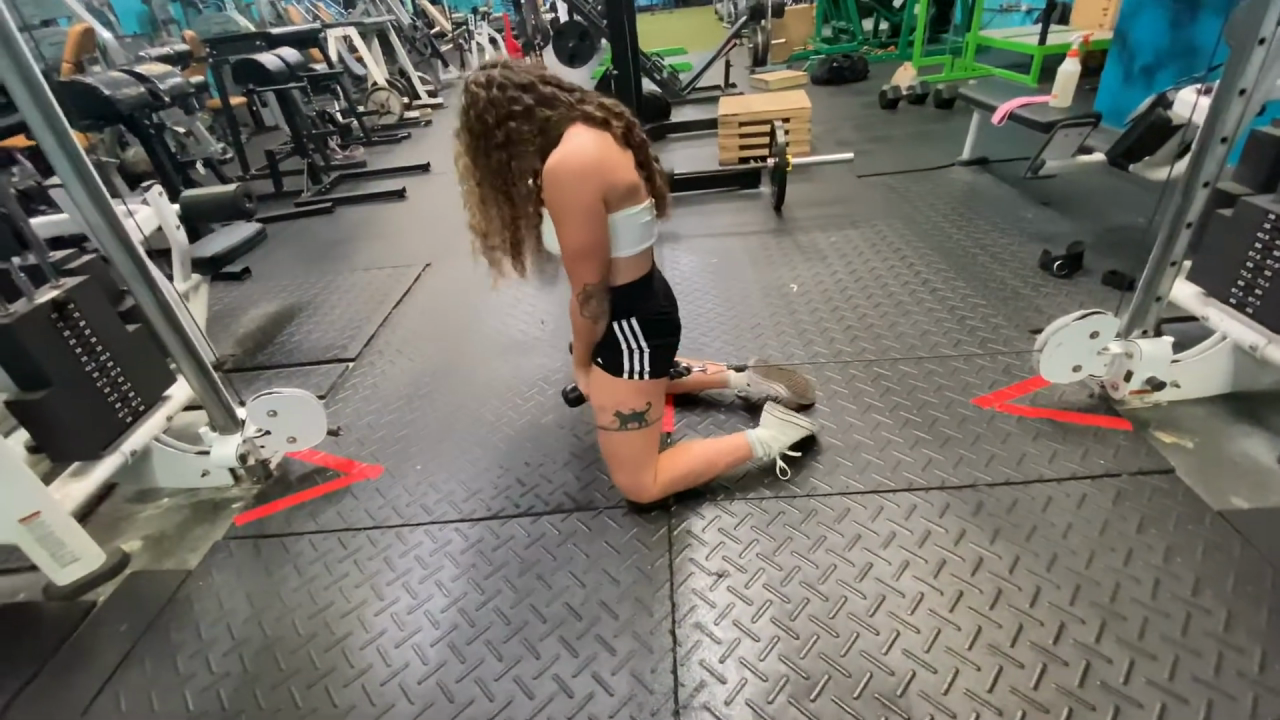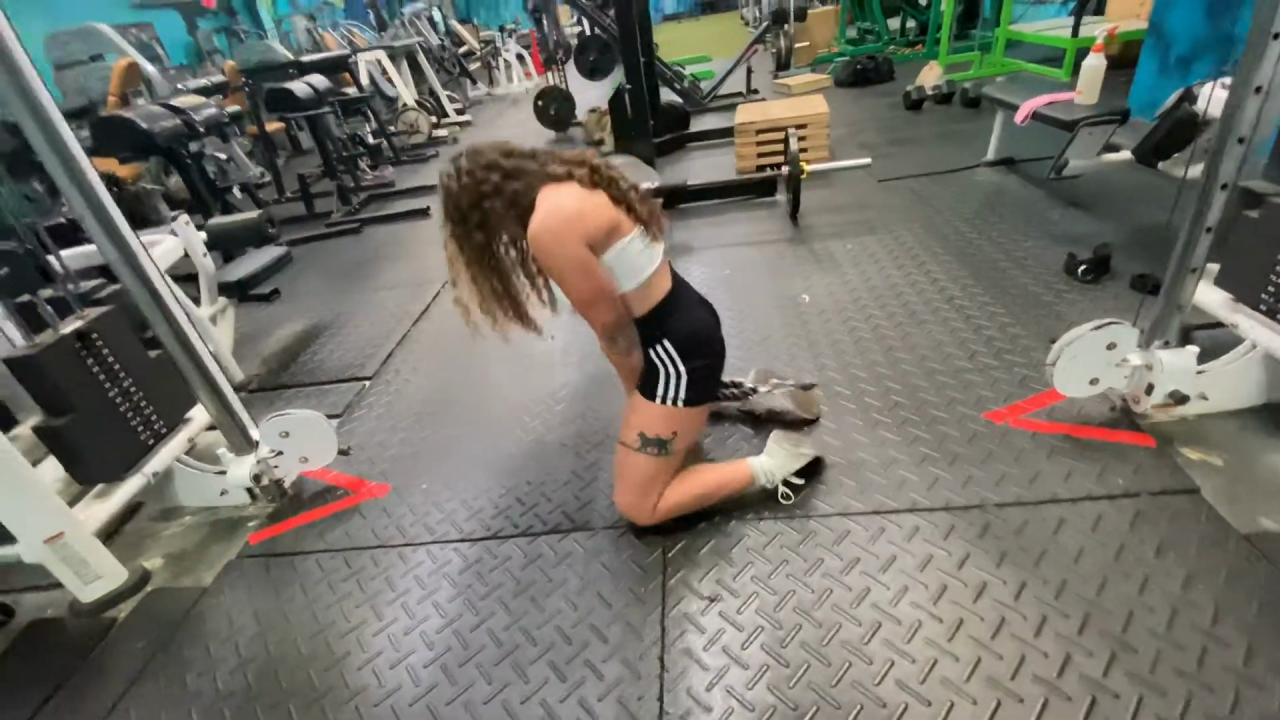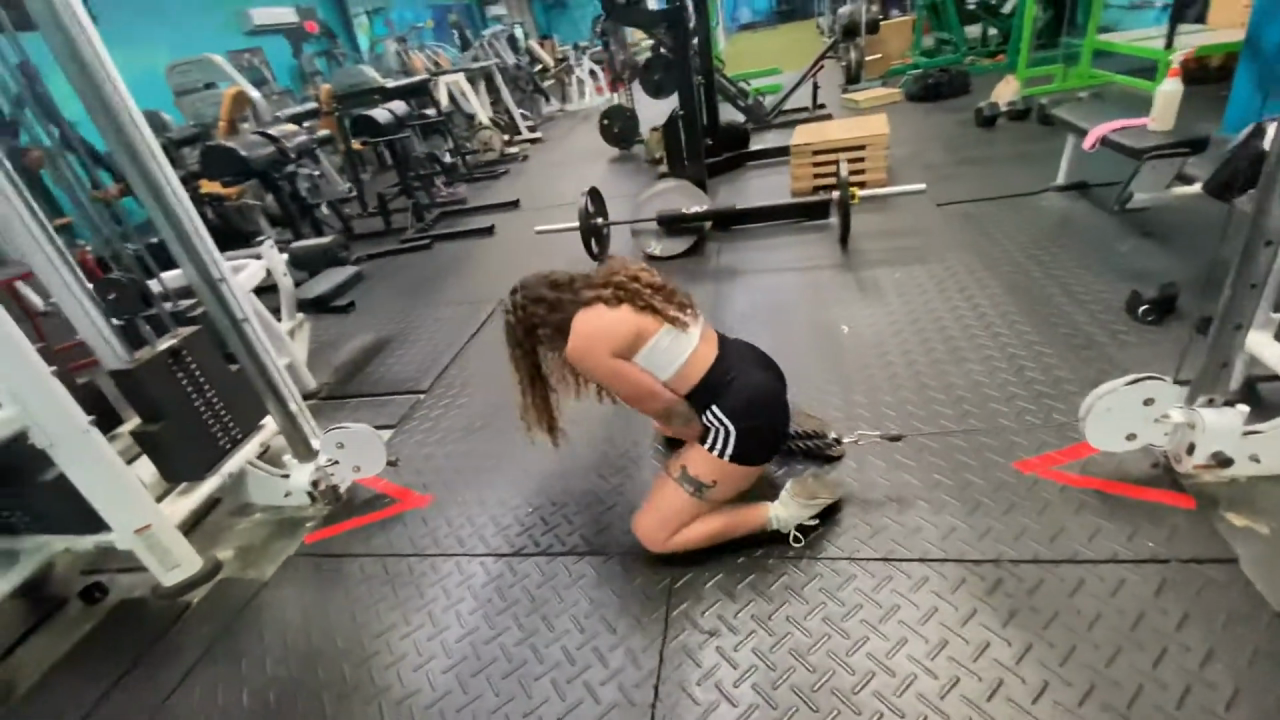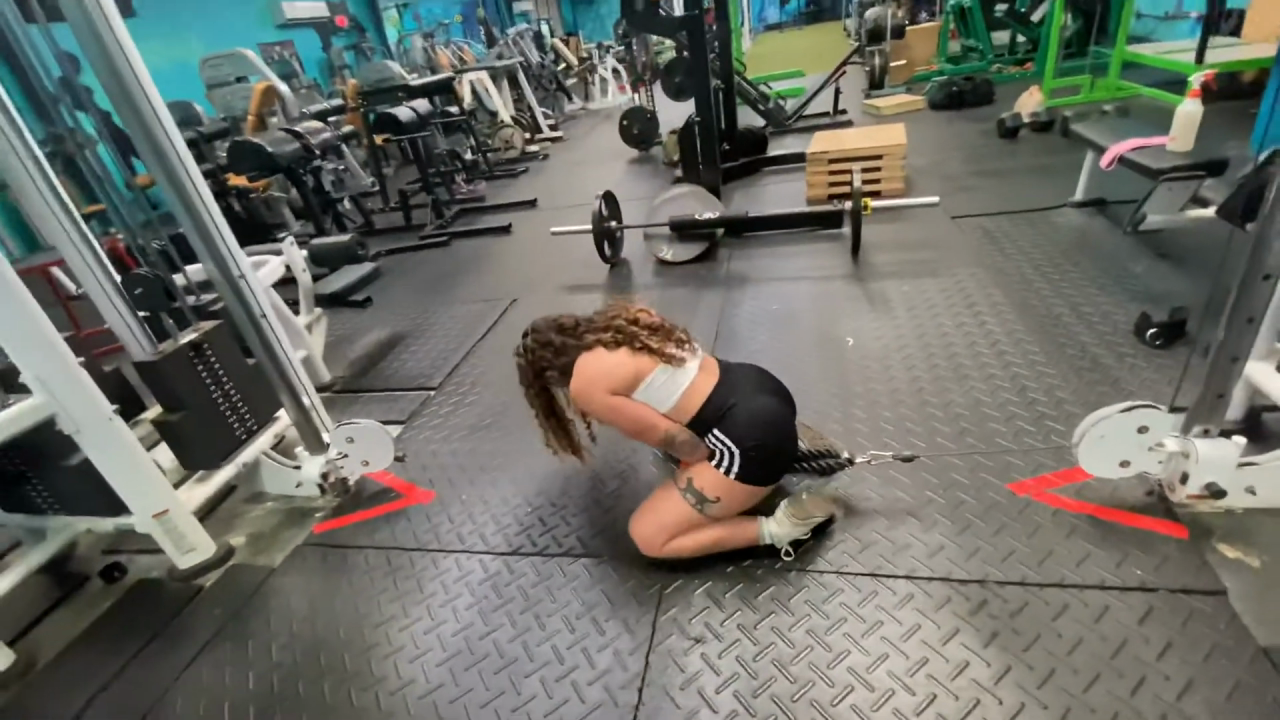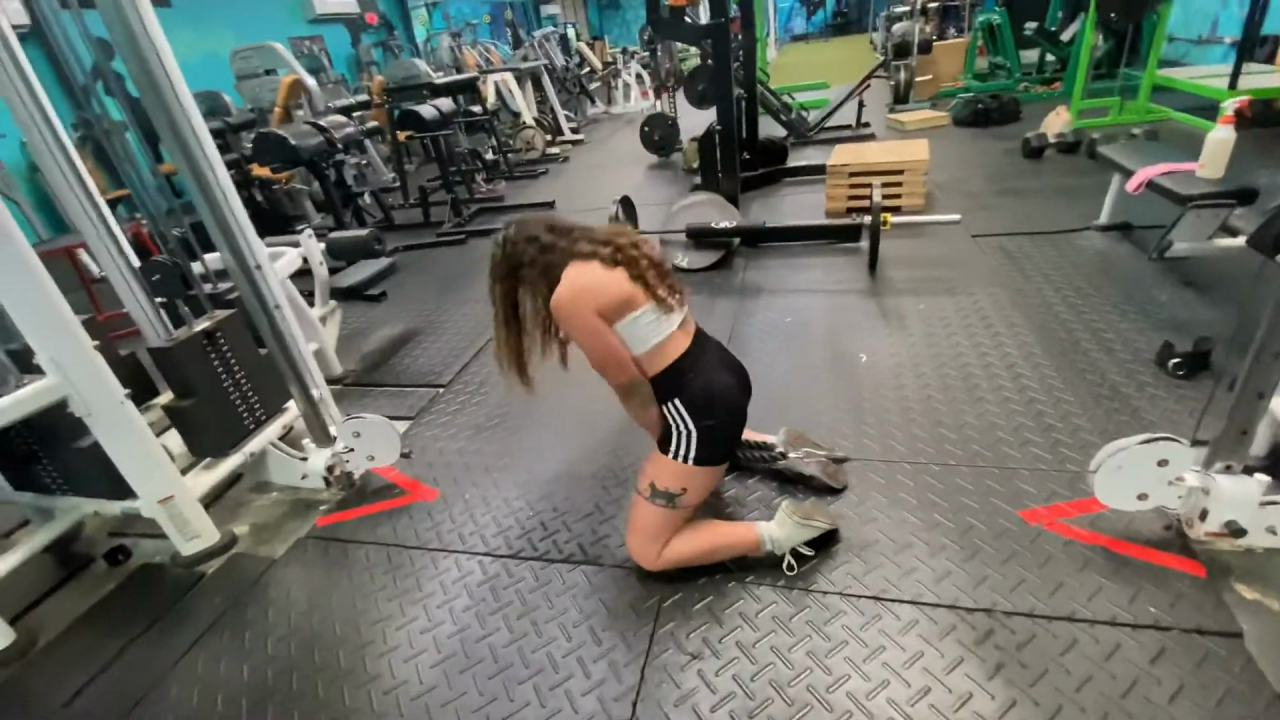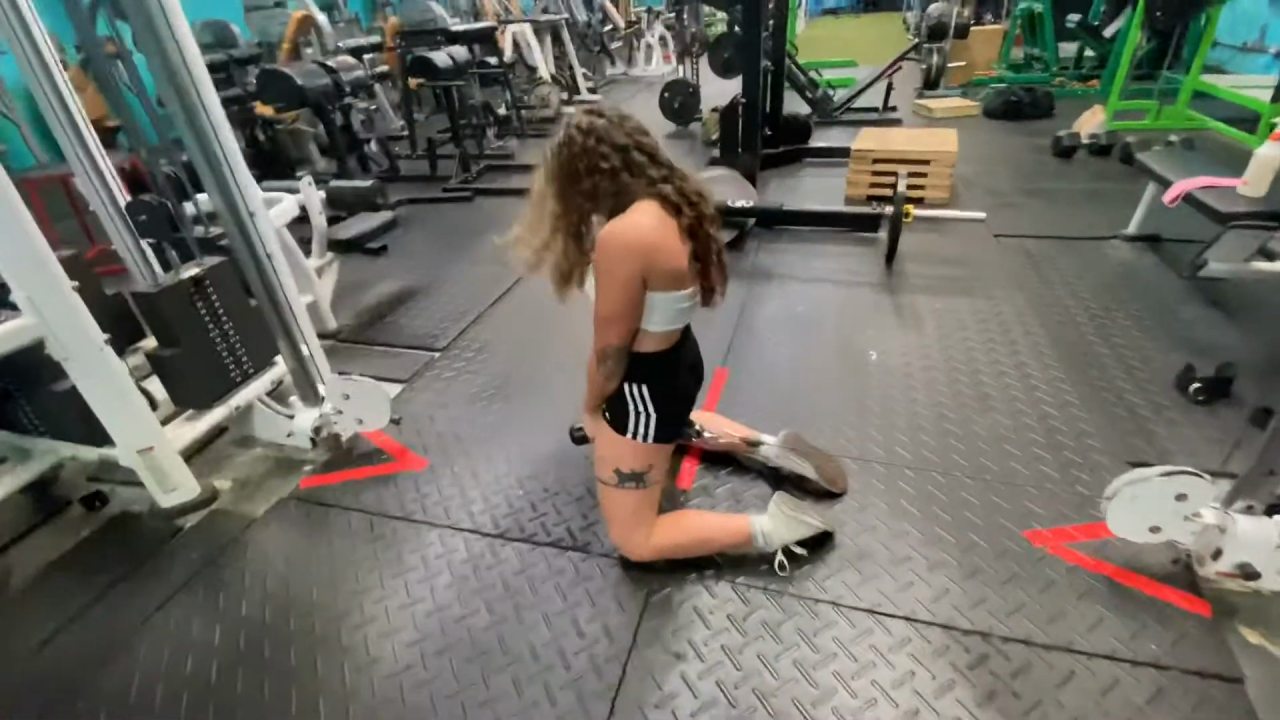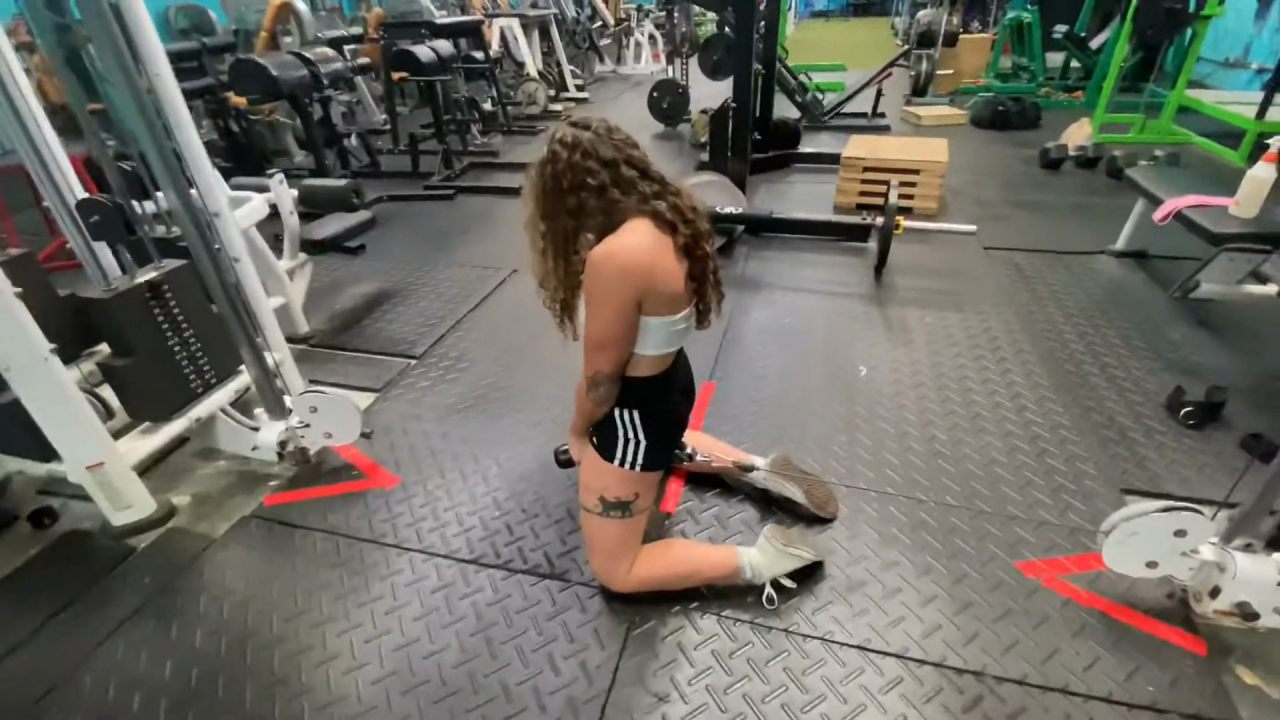
dt=0.4s
person 1, frame 1
left shoulder: (568, 163)
right shoulder: (588, 126)
left elbow: (589, 287)
left wrist: (580, 361)
left hip: (630, 322)
right hip: (641, 304)
left knee: (639, 485)
left ankle: (766, 440)
right ankle: (742, 380)
person 1, frame 2
left shoulder: (548, 227)
right shoulder: (564, 181)
left elbow: (612, 325)
left wrist: (635, 383)
left hip: (682, 349)
right hip: (688, 318)
left knee: (638, 505)
right knee: (644, 398)
left ankle: (767, 467)
person 1, frame 3
left shoulder: (583, 346)
right shoulder: (610, 284)
left elbow: (666, 408)
left wrist: (706, 444)
left hip: (746, 416)
right hip: (755, 370)
left knee: (652, 532)
right knee: (668, 430)
left ankle: (781, 512)
right ankle: (779, 428)
person 1, frame 4
left shoulder: (586, 385)
right shoulder: (617, 322)
left elbow: (667, 436)
left wrist: (713, 464)
left hip: (753, 438)
right hip: (762, 389)
left knee: (647, 535)
left ankle: (776, 527)
right ankle: (786, 440)
person 1, frame 5
left shoulder: (570, 294)
right shoulder: (611, 250)
left elbow: (628, 383)
left wrist: (663, 437)
left hip: (698, 401)
right hip: (720, 371)
left knee: (647, 549)
left ankle: (777, 532)
person 1, frame 6
left shoulder: (624, 236)
right shoulder: (672, 199)
left elbow: (610, 346)
left wrist: (591, 408)
left hip: (645, 385)
right hip: (675, 361)
left knee: (633, 541)
right knee: (673, 421)
left ankle: (772, 528)
right ankle: (772, 448)
person 1, frame 7
left shoulder: (615, 257)
right shoulder: (665, 214)
left elbow: (601, 373)
left wrist: (578, 432)
left hip: (637, 412)
right hip: (667, 386)
left knee: (615, 572)
left ankle: (759, 561)
right ankle: (761, 470)
